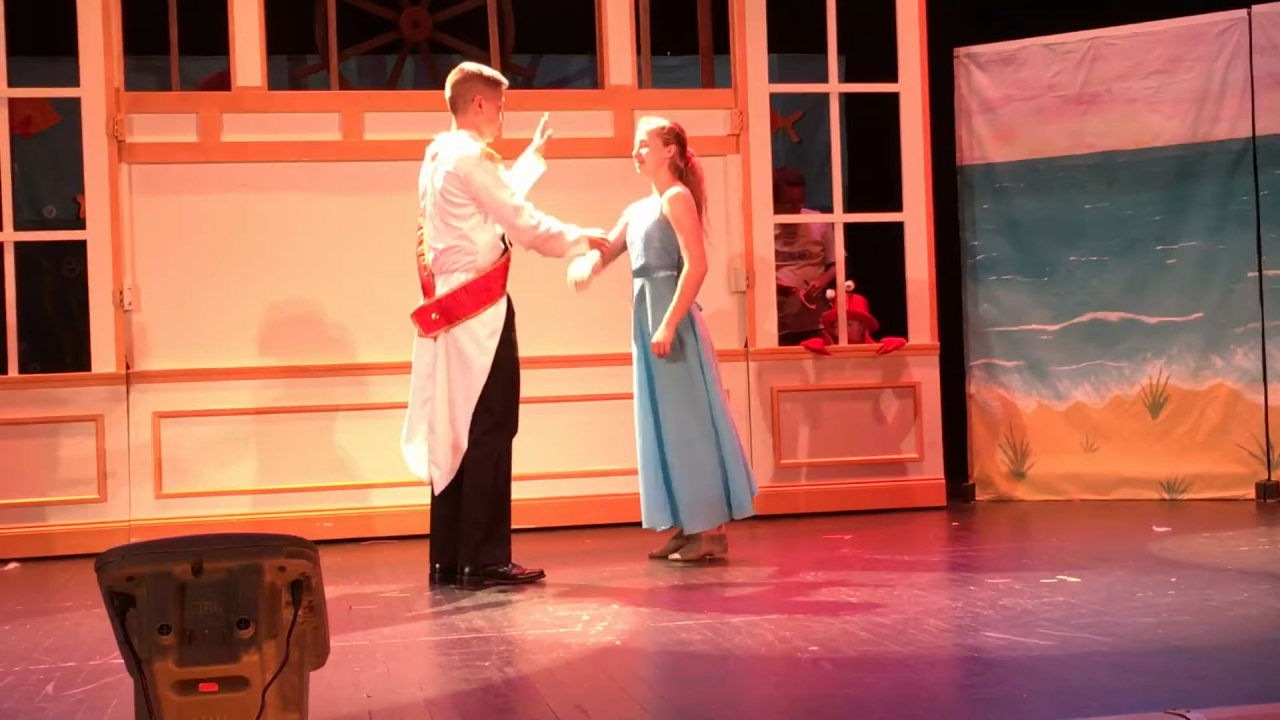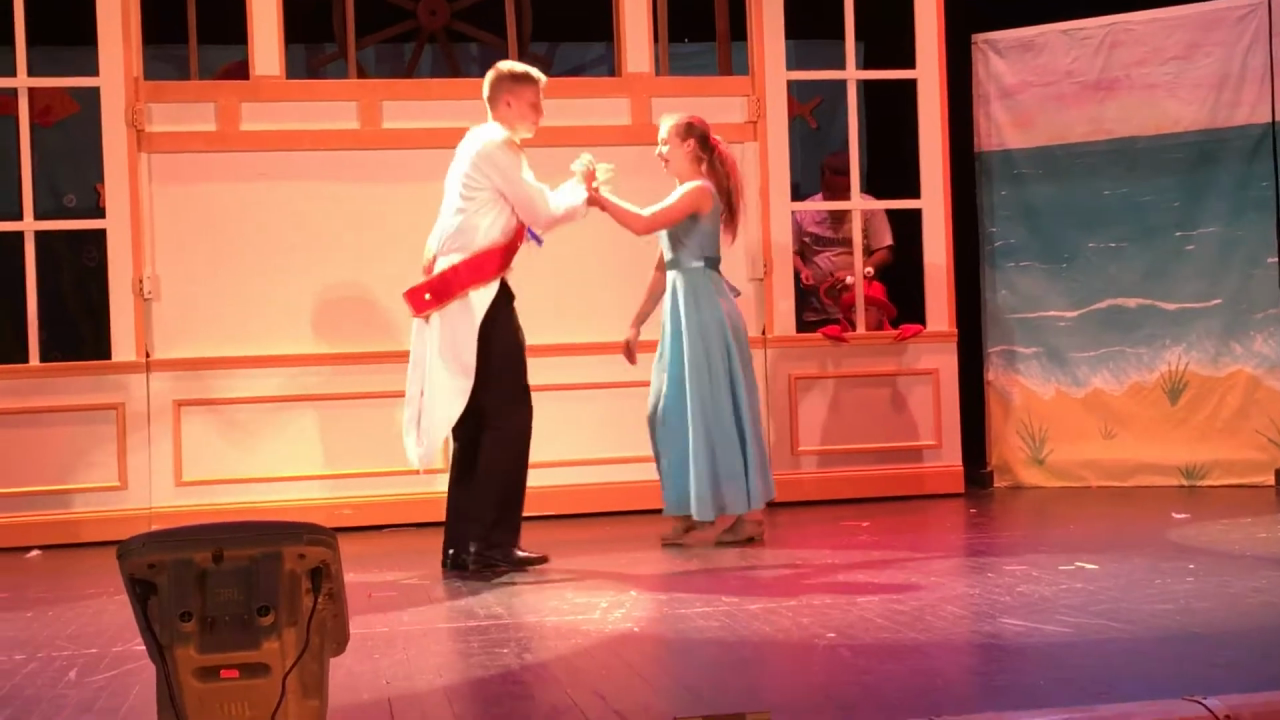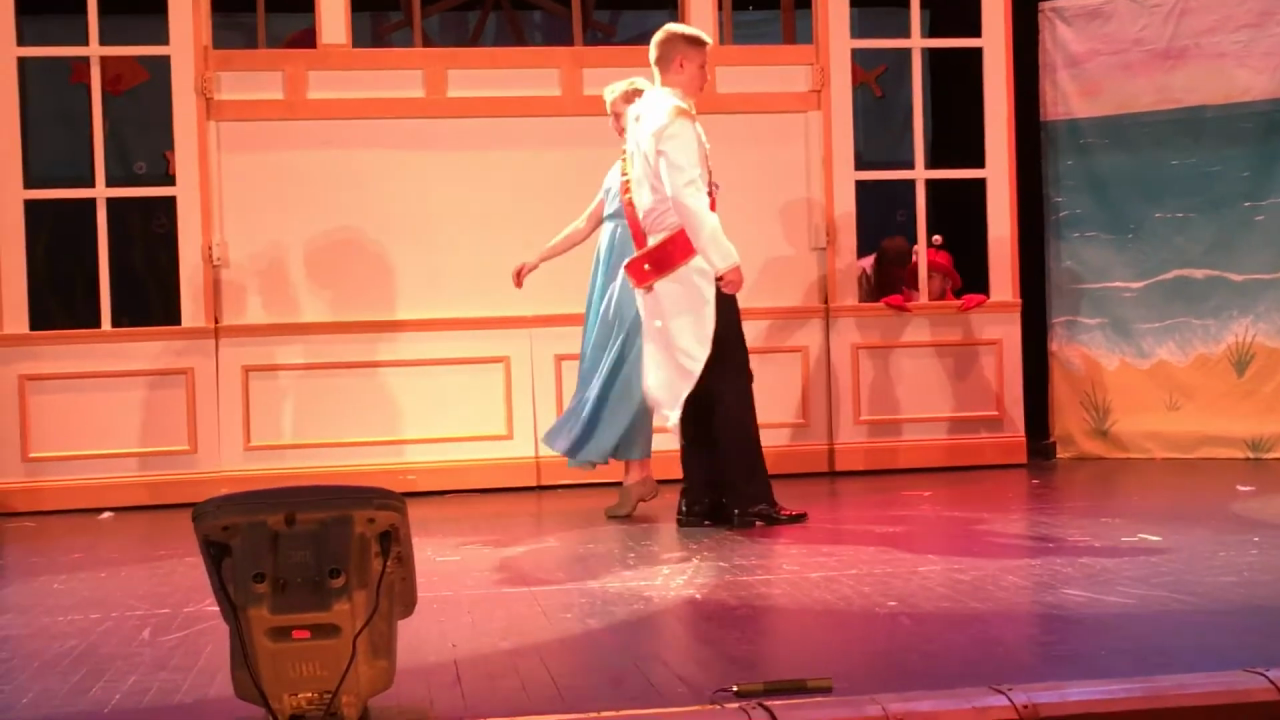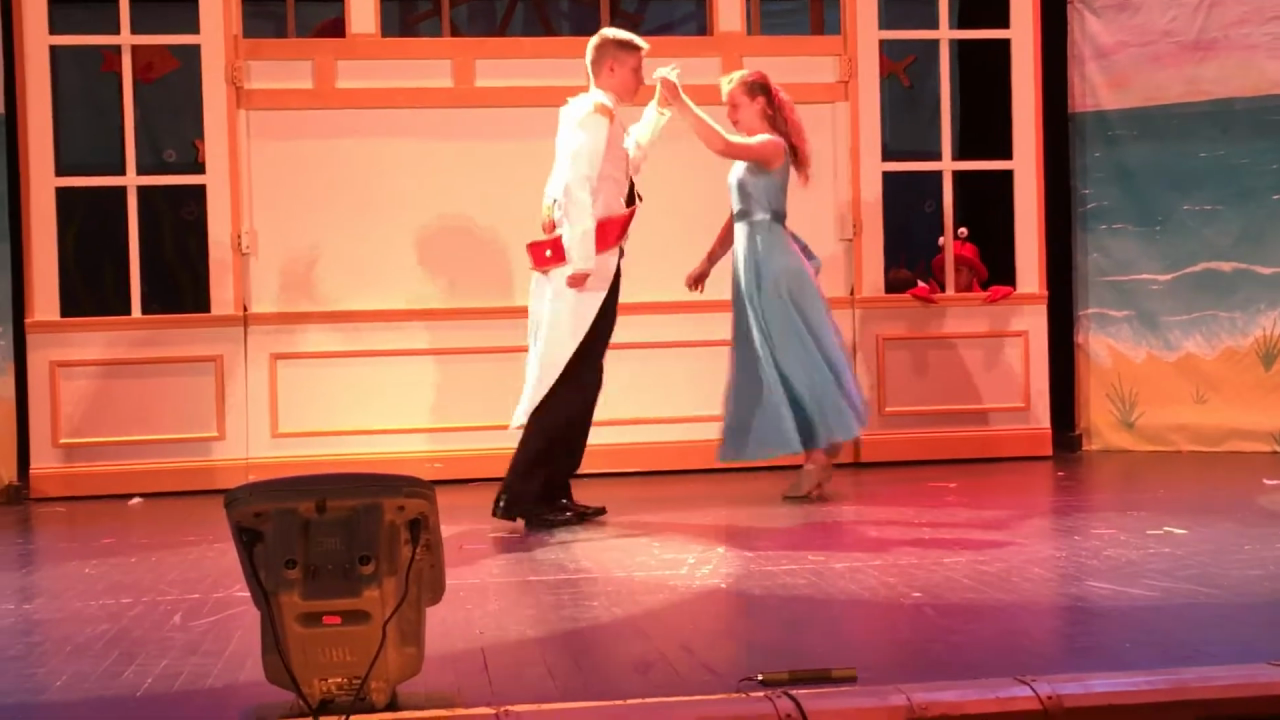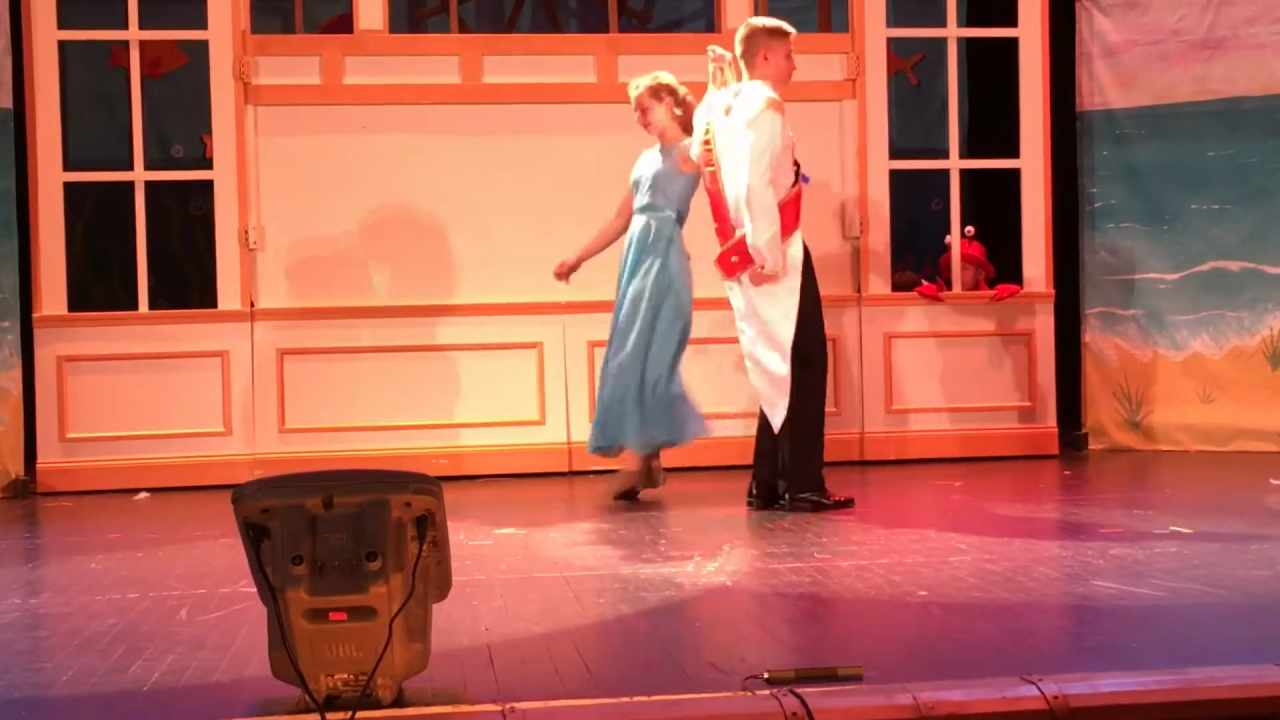
dt=1s
person 1, frame 1
left shoulder: (441, 155)
right shoulder: (471, 156)
right elbow: (523, 224)
left wrist: (533, 154)
right wrist: (581, 237)
left hip: (450, 305)
right hip: (478, 308)
left knee: (454, 430)
right knee: (489, 430)
left ankle: (449, 559)
right ankle: (484, 560)
person 1, frame 2
left shoulder: (480, 146)
right shoulder: (498, 146)
left elbow: (526, 213)
right elbow: (542, 213)
left wrist: (573, 187)
right wrist: (582, 192)
left hip: (465, 293)
right hip: (479, 293)
left knee: (479, 416)
right knee: (507, 415)
left ankle: (467, 542)
right ankle: (491, 544)
person 1, frame 3
left shoulder: (644, 114)
right shoulder: (674, 116)
right elbow: (687, 195)
right wrist: (725, 258)
left hip: (665, 263)
right hip: (687, 262)
left knee: (702, 379)
right knee: (727, 376)
left ankle: (703, 497)
right ankle: (750, 500)
person 1, frame 4
left shoulder: (590, 115)
right shoulder: (595, 112)
left elbow: (625, 160)
right elbow: (574, 185)
left wrist: (658, 110)
right wrist: (583, 258)
left hip: (584, 258)
right hip: (590, 259)
left knee: (570, 377)
right knee: (578, 378)
left ankle: (547, 492)
right ankle: (520, 490)
person 1, frame 5
left shoulder: (724, 105)
right shoulder: (765, 106)
right elbow: (756, 186)
left wrist: (718, 83)
right wrist: (769, 255)
left hip: (745, 251)
right hip: (774, 251)
left knee: (777, 364)
right knee: (805, 362)
left ankle: (771, 480)
right ankle: (801, 485)
person 2, frame 1
left shoulder: (677, 198)
right shoulder: (637, 209)
left elbow: (696, 265)
right elbow: (606, 253)
left wrist: (670, 324)
right wrist: (582, 268)
left hip: (672, 319)
right hip: (645, 317)
left knee: (688, 420)
right knee: (661, 423)
left ankle: (710, 529)
right ankle: (685, 526)
person 2, frame 2
left shoulder: (698, 190)
right shoulder: (680, 196)
left elbow: (641, 225)
right elbow: (662, 269)
left wrist: (596, 195)
right wrist: (635, 325)
left hip: (704, 304)
right hip: (680, 307)
left knee: (716, 407)
right knee: (670, 411)
left ankle: (748, 513)
right ankle: (694, 507)
person 2, frame 3
right shoulder: (617, 169)
right elbow: (585, 224)
right wrist: (536, 259)
right hip: (608, 268)
left knee: (622, 368)
right knee: (610, 368)
left ankle: (637, 474)
right ankle: (637, 473)
person 2, frame 4
left shoulder: (769, 145)
right shoulder: (750, 153)
left elbow: (719, 142)
right elbow: (736, 218)
left wrist: (679, 100)
right wrist: (705, 264)
left hip: (770, 257)
right hip: (756, 259)
left knee: (794, 353)
right knee: (772, 360)
left ankle: (820, 458)
right ankle: (823, 447)
person 2, frame 5
left shoulder: (689, 152)
right shoulder: (646, 159)
right elbow: (621, 219)
right wrist: (578, 258)
left hip: (665, 260)
right hip: (637, 260)
left knee: (642, 359)
right knee: (633, 359)
left ankle: (642, 460)
right ankle: (645, 463)
